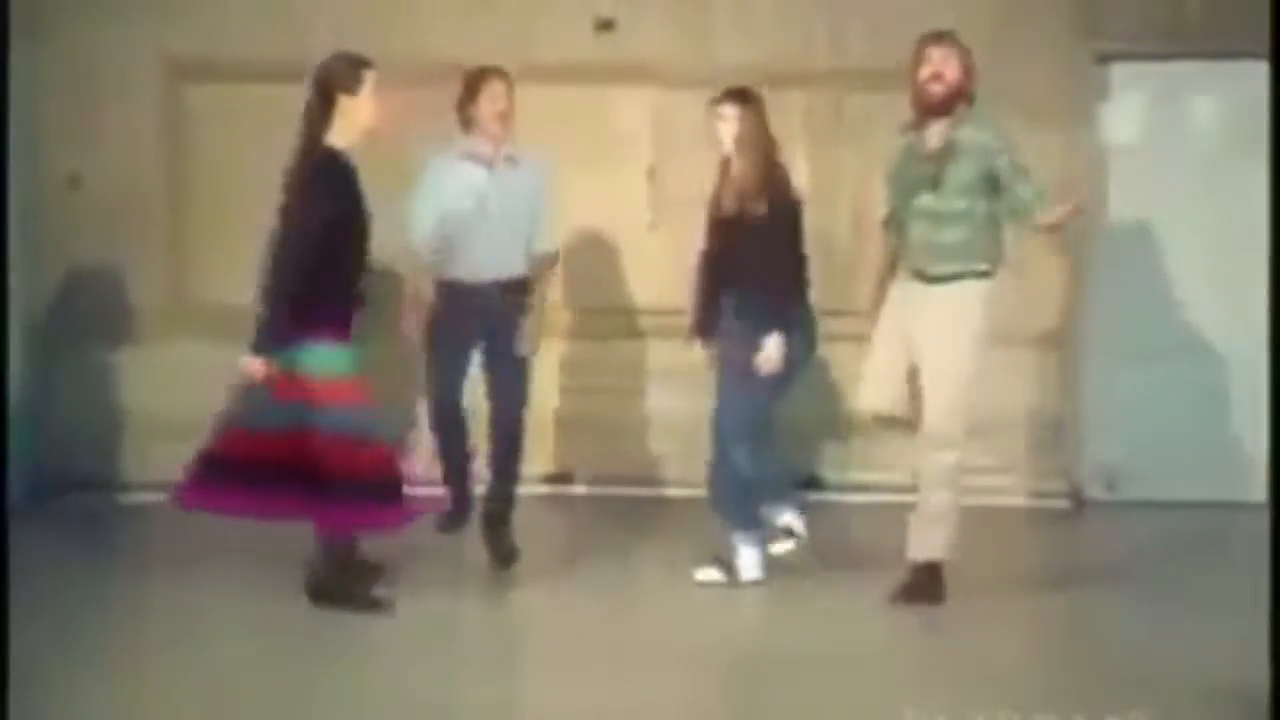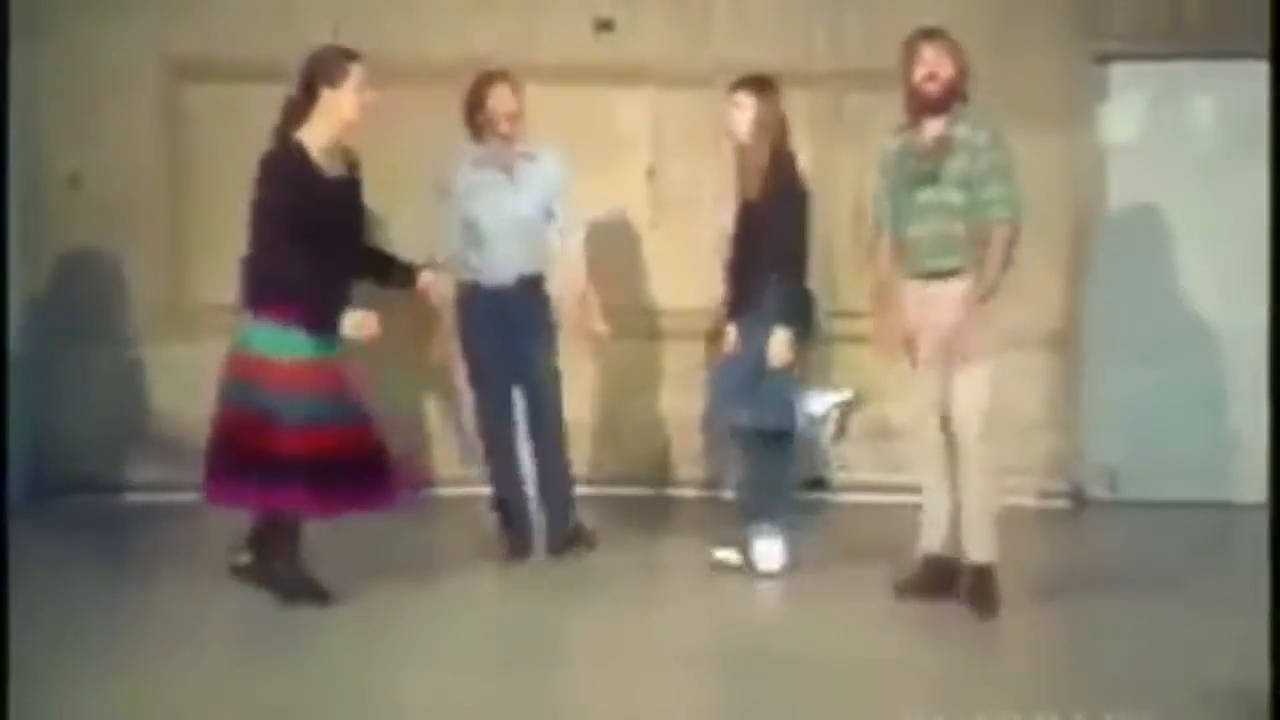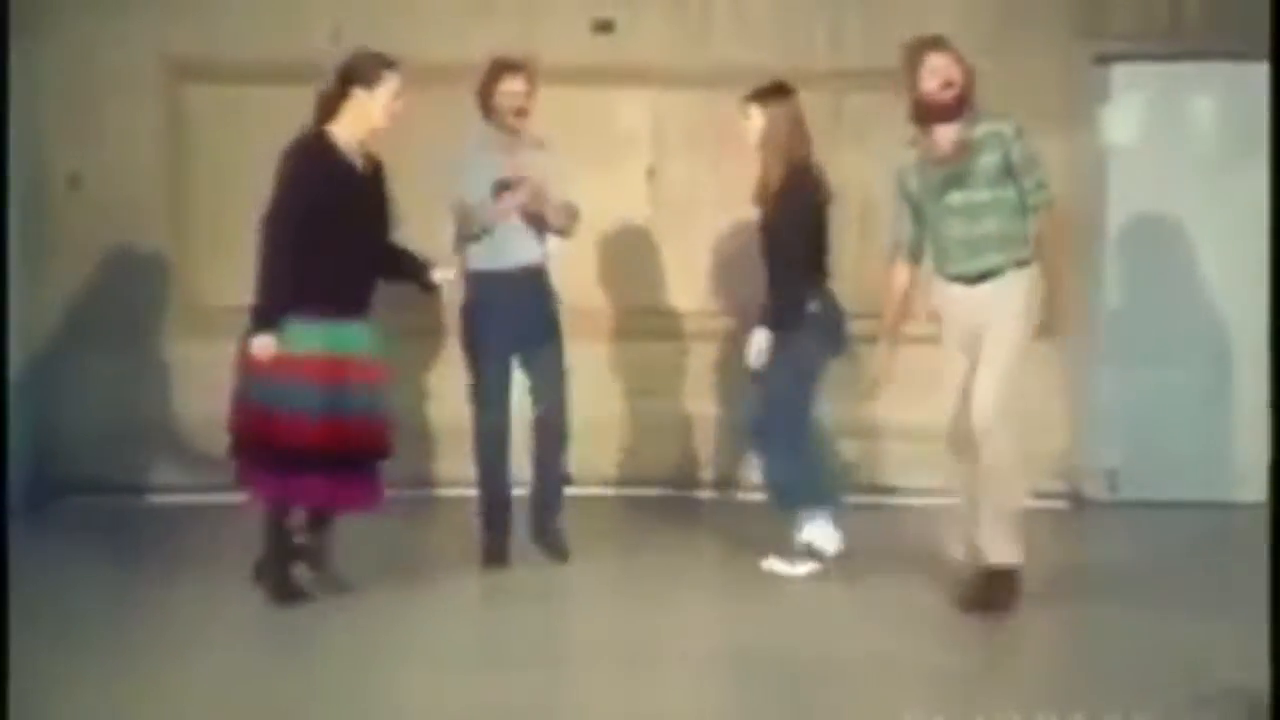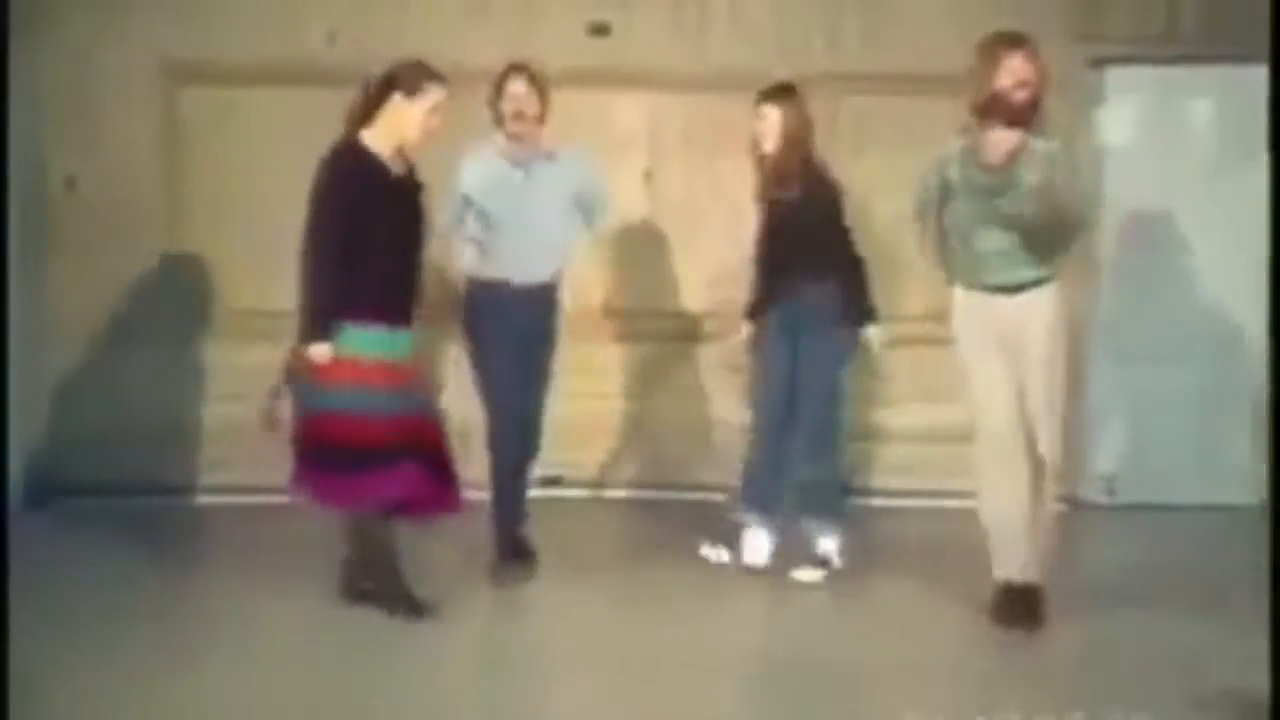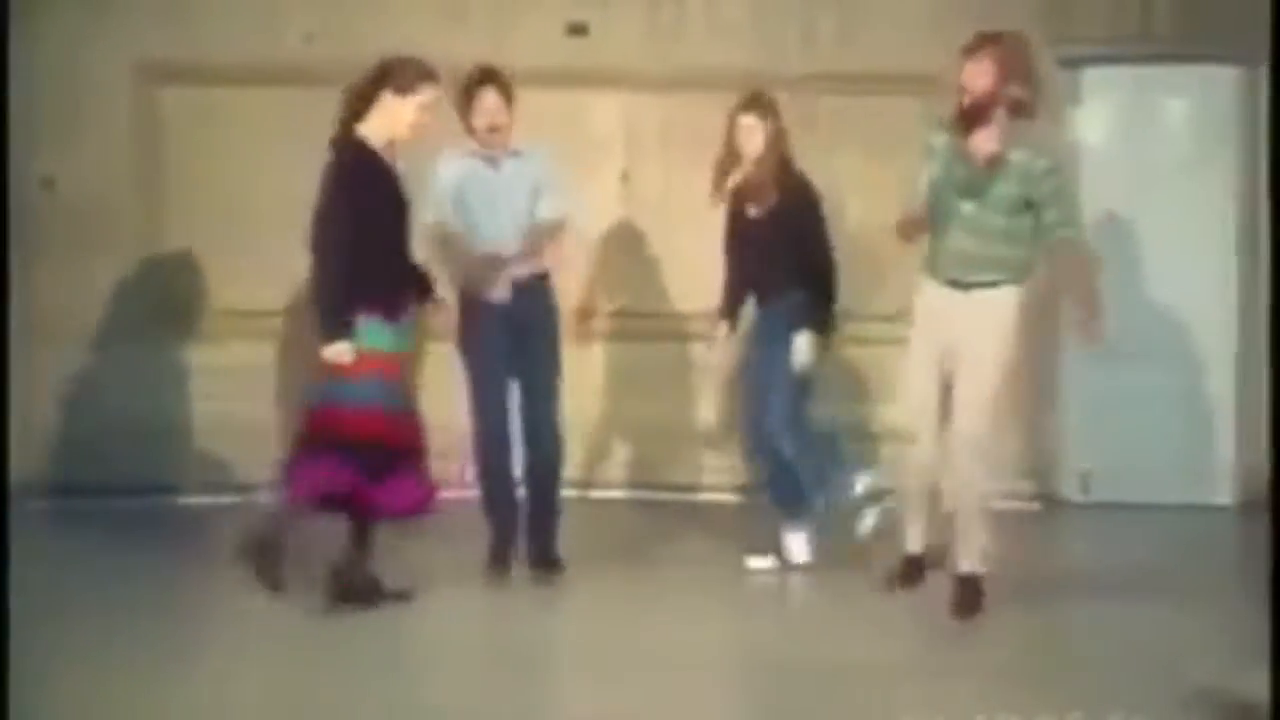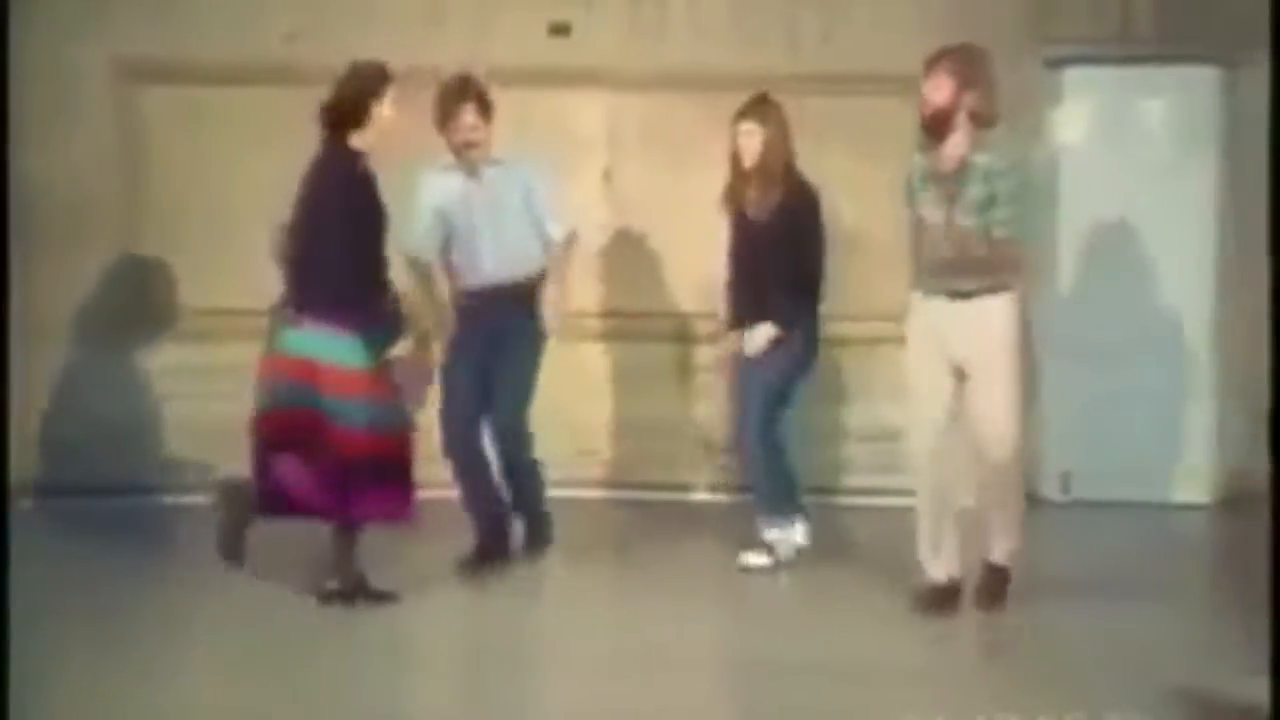
dt=0.5s
person 1, frame 1
left shoulder: (987, 142)
right shoulder: (908, 146)
left elbow: (1030, 210)
left wrist: (1072, 209)
right wrist: (879, 299)
left hip: (959, 297)
right hip: (906, 291)
left knee: (940, 428)
right knee: (877, 401)
left ankle: (929, 564)
person 1, frame 2
left shoulder: (981, 141)
right shoulder: (896, 149)
left elbow: (1002, 229)
right elbow: (885, 236)
left wrist: (973, 305)
right wrist: (887, 307)
left hip: (965, 296)
right hip: (915, 297)
left knee: (970, 425)
right knee: (927, 425)
left ankle: (980, 563)
right ankle: (937, 553)
person 1, frame 3
left shoulder: (1003, 136)
right shoulder: (911, 166)
left elbow: (1038, 213)
right elbow: (904, 256)
left wrist: (1047, 290)
right wrist: (886, 337)
left hip: (1006, 290)
right hip: (953, 297)
left knee: (986, 414)
right knee: (959, 431)
left ankle: (1002, 560)
right ankle: (983, 554)
person 1, frame 4
left shoulder: (1048, 154)
right shoulder: (955, 155)
left elbow: (1062, 238)
right elbow: (927, 216)
left wrist: (1062, 210)
right wrist: (950, 261)
left hip: (1037, 304)
right hip: (975, 306)
left knee: (1045, 441)
right knee: (999, 433)
left ankle: (1028, 573)
right ankle: (1013, 579)
person 1, frame 5
left shoulder: (1034, 164)
right shoulder: (941, 144)
left elbow: (1067, 241)
left wrist: (1089, 316)
right wrist: (912, 222)
left hip: (993, 306)
right hip: (935, 297)
left knee: (969, 436)
right knee: (920, 427)
left ankle: (970, 570)
right ankle: (915, 546)
person 1, frame 6
left shoulder: (996, 167)
right shoulder: (919, 165)
left elbow: (1009, 254)
left wrist: (961, 244)
left hip: (988, 313)
right hip: (929, 314)
left knee: (999, 442)
right knee: (926, 445)
left ankle: (999, 558)
right ankle: (940, 574)
person 2, frame 1
left shoulder: (326, 168)
right shoulder: (330, 173)
right elbow: (296, 261)
right wrist: (266, 342)
left hip: (309, 332)
right hip: (313, 337)
left knee: (310, 447)
right knee: (342, 446)
left ankle: (339, 560)
right ankle: (334, 573)
person 2, frame 2
left shoulder: (344, 163)
right shoulder: (284, 165)
right elbow: (278, 253)
left wrist: (407, 274)
right wrist: (337, 315)
left hip: (315, 323)
right hip: (284, 324)
left knee: (316, 438)
right knee: (293, 439)
left ankle: (262, 549)
right ankle: (283, 560)
person 2, frame 3
left shoulder: (369, 167)
right shoulder: (308, 156)
right elbow: (277, 243)
left wrist: (425, 273)
right wrist: (265, 322)
left hip: (350, 320)
right hip: (301, 321)
left knee: (348, 436)
right knee: (294, 436)
left ankle: (312, 536)
right ankle: (274, 557)
person 2, frame 4
left shoulder: (406, 174)
right shoulder: (345, 165)
right elbow: (320, 249)
right wrist: (318, 330)
left hip: (390, 328)
right hip: (351, 330)
left knee: (391, 446)
right knee: (378, 445)
left ankle: (367, 568)
right ankle: (379, 570)
person 2, frame 5
left shoulder: (377, 163)
right shoulder: (356, 163)
right elbow: (333, 248)
left wrist: (419, 285)
right wrist: (336, 330)
left hip: (382, 322)
right hip: (359, 326)
left knee: (381, 443)
right knee: (358, 438)
left ankle: (357, 572)
right ankle: (276, 537)
person 2, frame 6
left shoulder: (333, 169)
right shoulder: (349, 174)
right elbow: (353, 263)
right wrist: (388, 327)
left hip: (310, 328)
right hip: (332, 334)
left knee: (350, 447)
right knee: (357, 446)
left ankle: (343, 572)
person 3, frame 1
left shoulder: (531, 171)
right shoulder: (442, 168)
left elbow: (543, 248)
right elbow: (422, 243)
left wrist: (532, 312)
right wrist: (415, 309)
left hip: (510, 300)
right hip: (455, 298)
left knee: (509, 417)
right knee: (444, 405)
left ankle: (498, 522)
right ankle: (459, 495)
person 3, frame 2
left shoulder: (548, 166)
right shoulder: (462, 177)
left elbow: (564, 238)
right elbow: (451, 253)
left wrist: (586, 300)
right wrist: (445, 314)
left hip: (529, 296)
right hip: (482, 301)
left knee: (546, 408)
right knee: (495, 414)
left ankle: (561, 522)
right ankle: (515, 522)
person 3, frame 3
left shoulder: (541, 156)
right shoulder: (471, 158)
left elbow: (567, 223)
right elbow: (469, 223)
left wrist: (542, 191)
right wrist: (517, 195)
left hip: (534, 286)
right hip: (488, 290)
left knee: (552, 406)
right knee: (492, 413)
left ankle: (545, 515)
right ankle: (495, 530)
person 3, frame 4
left shoulder: (571, 167)
right shoulder: (475, 166)
left elbow: (600, 220)
right elbow: (446, 228)
left hip: (540, 302)
right hip: (491, 301)
left knee: (526, 421)
right knee: (506, 420)
left ankle: (511, 527)
right ankle: (509, 545)
person 3, frame 5
left shoulder: (535, 164)
right shoulder: (450, 168)
left elbow: (552, 225)
right elbow: (443, 231)
left wrist: (516, 259)
right wrist: (479, 274)
left hip: (533, 294)
right hip: (480, 299)
left knee: (543, 417)
right knee: (491, 421)
left ankle: (542, 541)
right ankle: (501, 538)
person 3, frame 6
left shoulder: (522, 175)
right shoulder: (435, 185)
left elbow: (561, 236)
right elbow: (424, 256)
left wrist: (554, 282)
right wrist: (443, 302)
left hip: (522, 304)
right hip: (472, 310)
left knee: (506, 414)
right knee: (457, 424)
left ankle: (530, 508)
right ankle: (492, 536)
person 4, frame 1
left shoulder: (773, 191)
right shoulder: (728, 191)
left elbow: (792, 264)
right elbow: (713, 263)
left wrist: (779, 332)
right wrist: (704, 329)
left hip: (779, 327)
right hip: (738, 325)
left knee: (737, 426)
right knee: (735, 432)
left ankle: (782, 514)
right ankle: (746, 556)
person 4, frame 2
left shoulder: (781, 176)
right shoulder: (756, 176)
left elbow: (793, 256)
left wrist: (787, 325)
right wrist: (733, 317)
left hip: (776, 313)
right hip: (757, 313)
left knee: (731, 394)
right knee: (759, 430)
right ankle: (764, 544)
person 4, frame 3
left shoulder: (796, 185)
right shoulder: (789, 182)
left elbow: (793, 265)
left wrist: (766, 326)
right wrist: (772, 323)
left hip: (806, 319)
right hip: (798, 318)
left knee: (781, 426)
right knee: (777, 425)
left ankle: (817, 534)
right ankle: (815, 531)
person 4, frame 4
left shoulder: (812, 182)
right shoulder: (771, 186)
left elbow: (841, 250)
left wrist: (864, 315)
right wrist: (756, 314)
left hip: (822, 309)
right hip: (783, 311)
left knee: (816, 426)
right knee: (770, 423)
left ankle: (827, 543)
right ankle: (756, 537)
person 4, frame 5
left shoulder: (795, 191)
right shoulder: (739, 196)
left elbow: (819, 262)
left wrist: (809, 327)
right wrist: (728, 314)
left hip: (798, 317)
right hip: (767, 317)
left knee: (780, 421)
right knee: (759, 430)
right ankle: (795, 539)
person 4, frame 6
left shoulder: (798, 197)
right shoulder: (742, 195)
left elbow: (807, 271)
left wrist: (775, 324)
right wrist: (738, 323)
left hip: (788, 331)
right hip: (757, 326)
left knee: (754, 425)
right knee: (754, 427)
left ankle: (781, 531)
right ankle: (786, 524)
